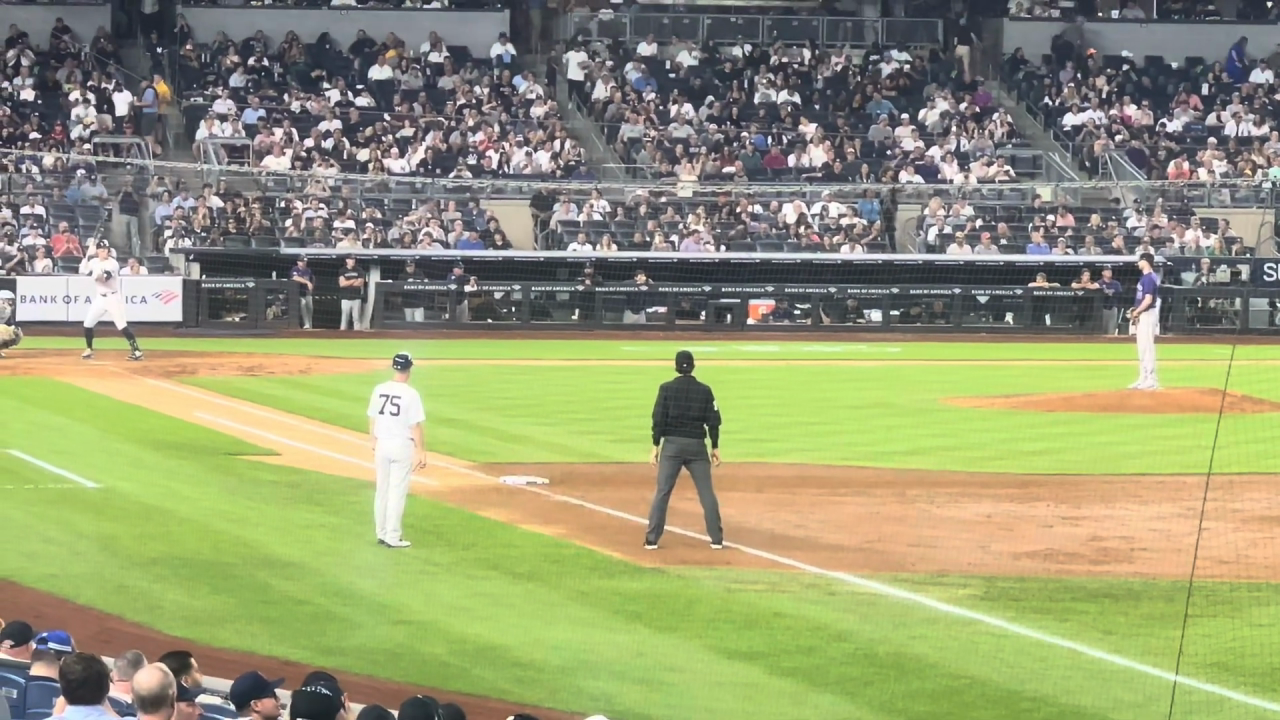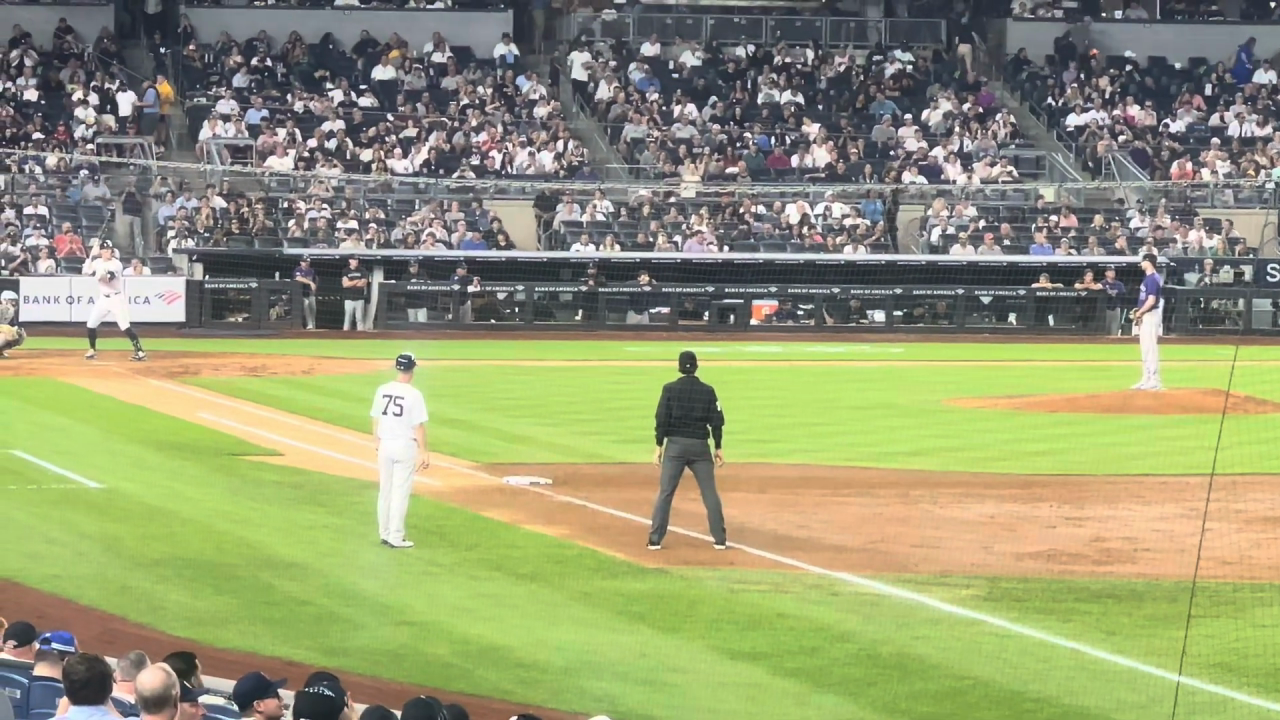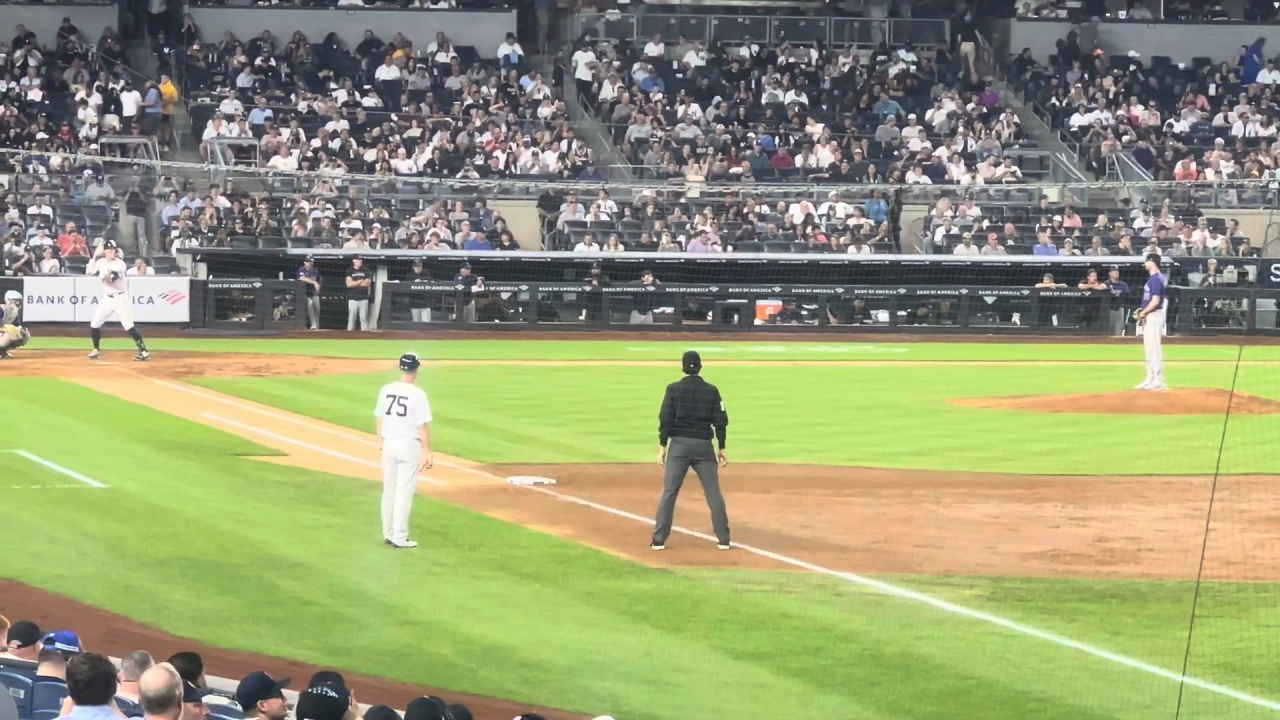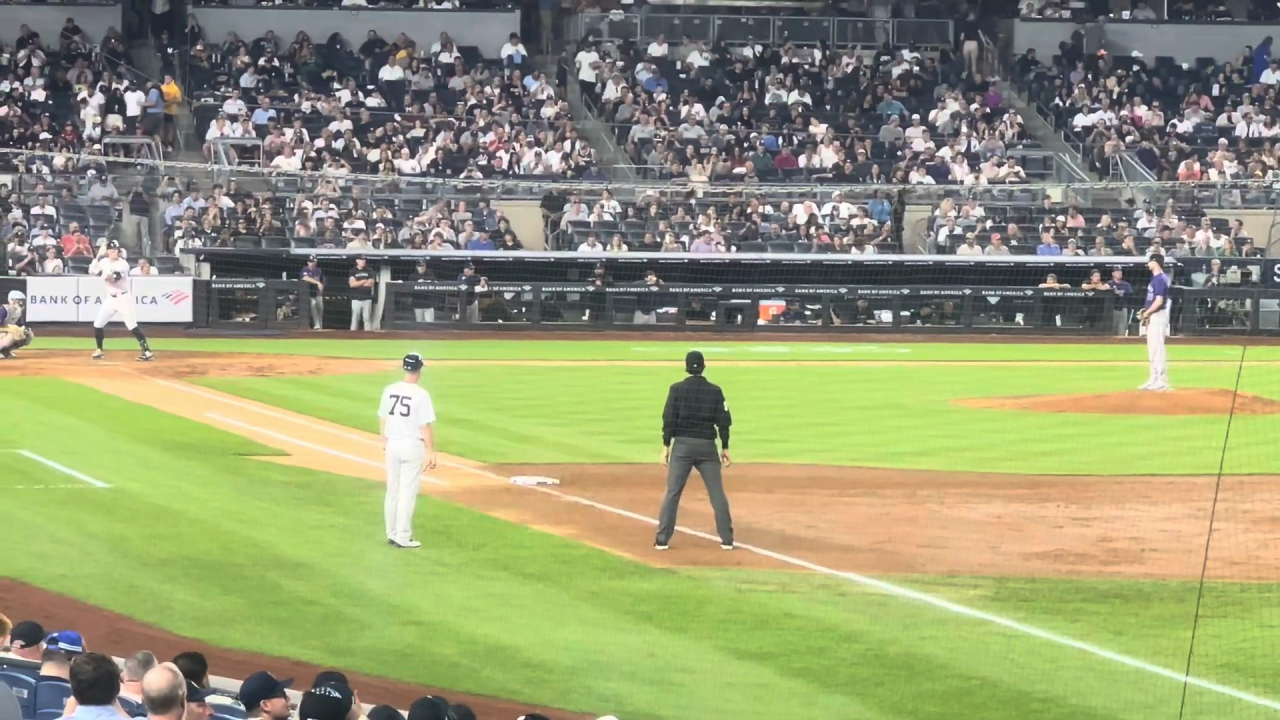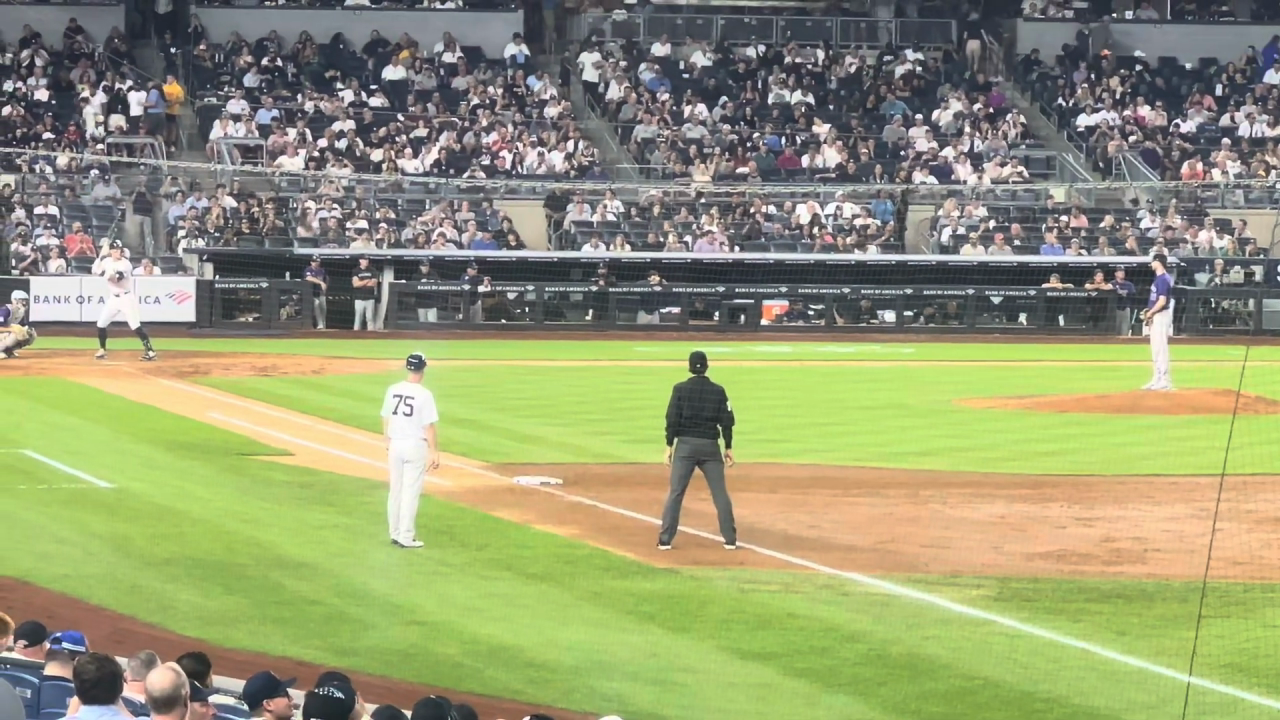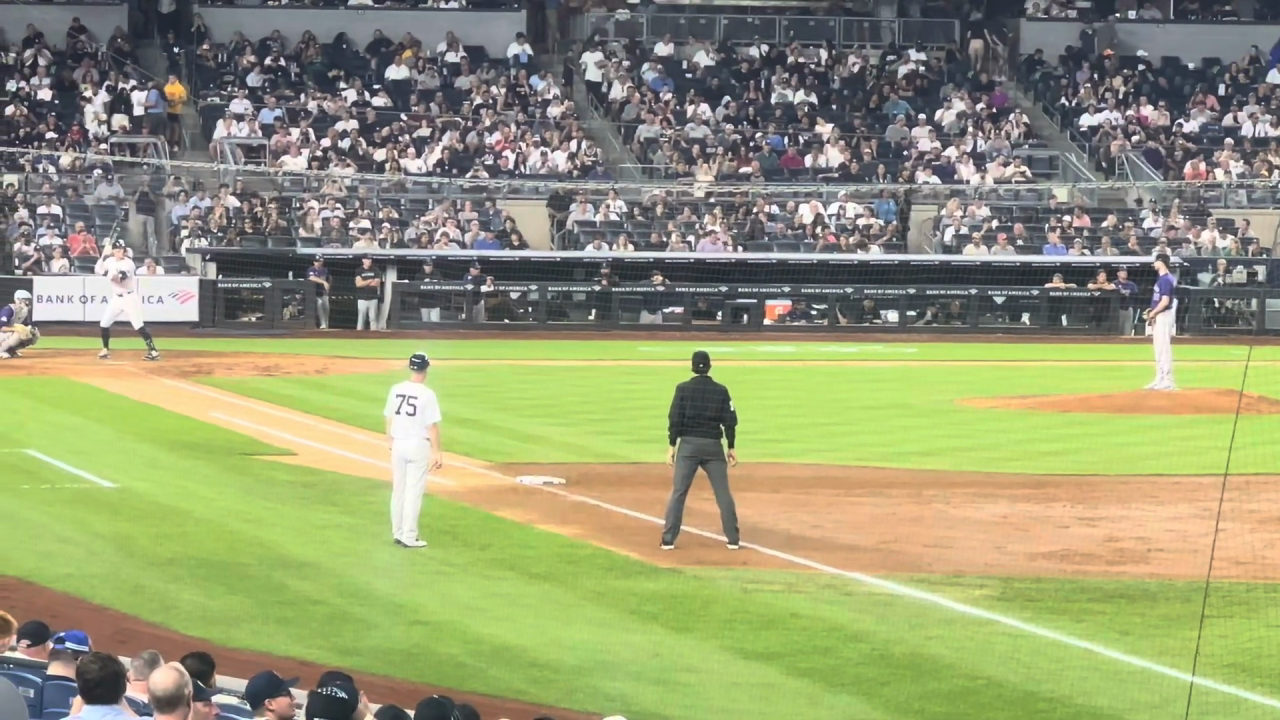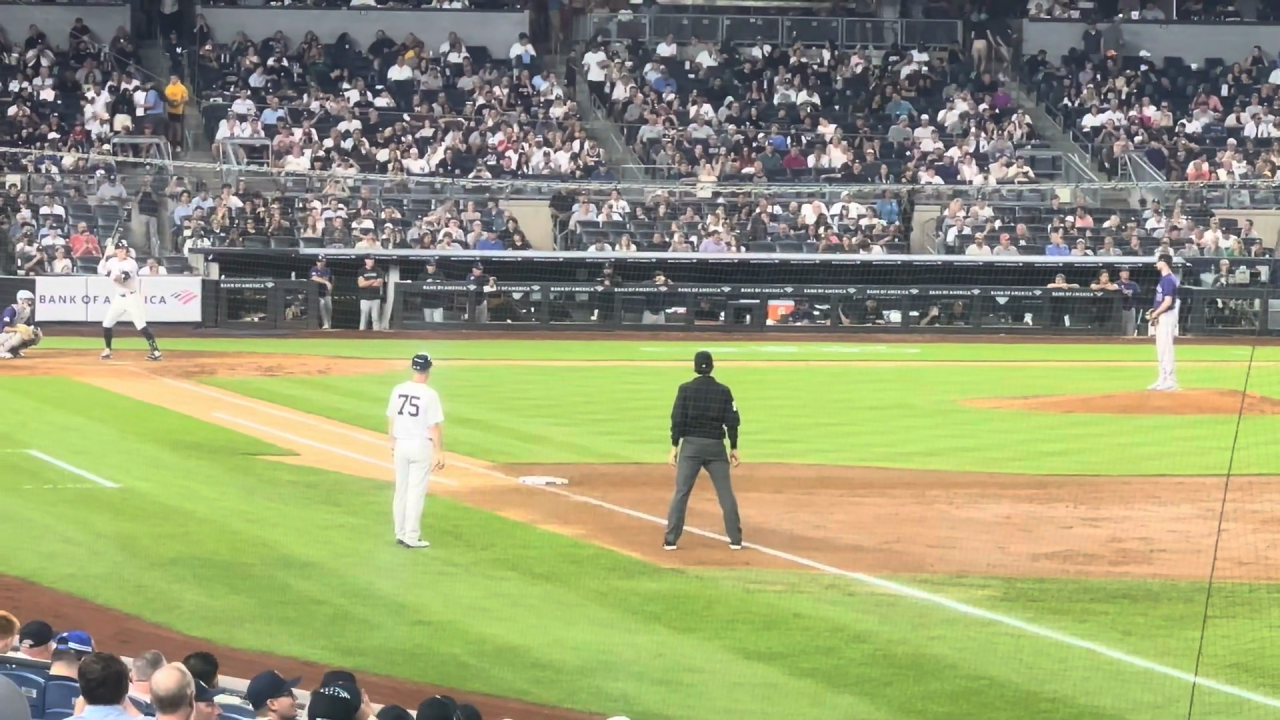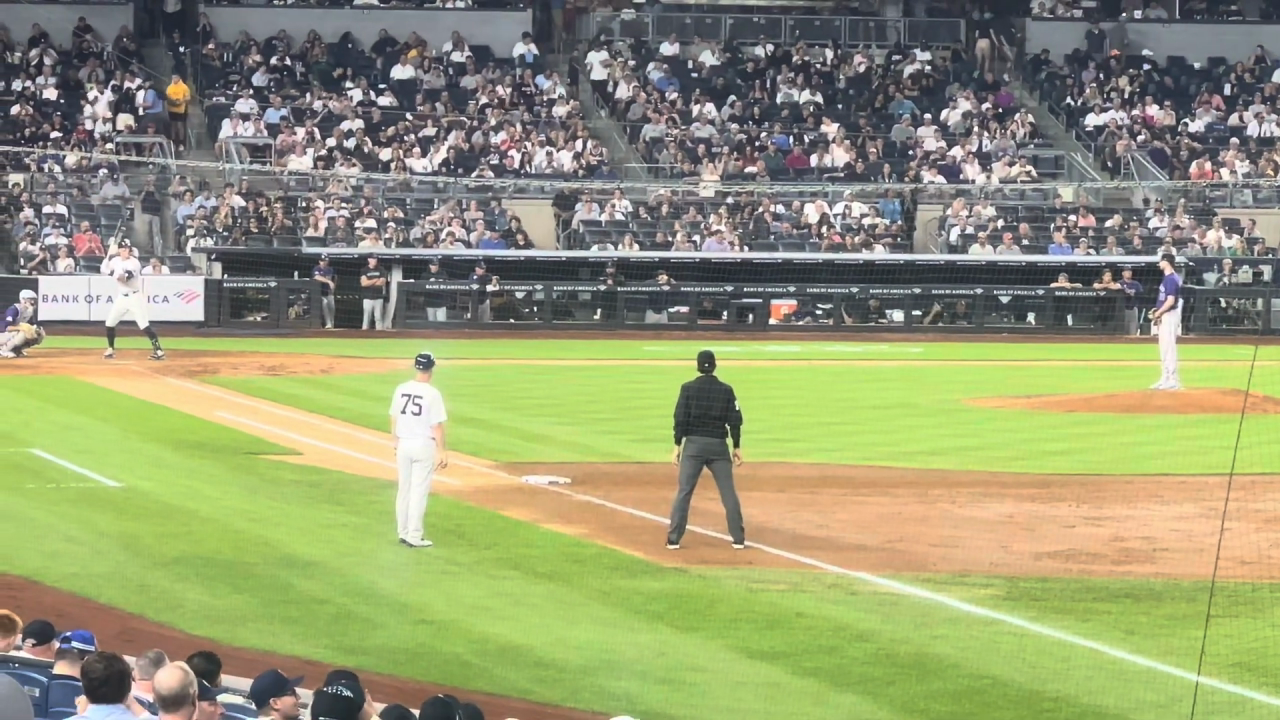
dt=0.1s
person 1, frame 1
left shoulder: (666, 388)
right shoulder: (704, 390)
left elbow: (658, 420)
right elbow: (713, 421)
left wrist: (655, 446)
right wrist: (715, 447)
left hip: (672, 444)
right hip: (697, 445)
left knee: (662, 492)
right knee: (707, 493)
left ankle: (651, 540)
right ankle: (716, 539)
person 1, frame 2
left shoulder: (670, 389)
right shoulder: (708, 390)
left elbow: (662, 420)
right elbow: (716, 422)
left wrist: (659, 447)
right wrist: (718, 448)
left hip: (675, 445)
right hip: (700, 446)
left knee: (665, 493)
right knee: (710, 493)
left ankle: (655, 540)
right ankle: (720, 540)
person 1, frame 3
left shoulder: (674, 389)
right shoulder: (711, 391)
left elbow: (665, 420)
right elbow: (720, 422)
left wrist: (663, 447)
right wrist: (722, 448)
left hip: (679, 445)
right hip: (704, 446)
left knee: (669, 492)
right knee: (714, 494)
left ankle: (659, 540)
right ankle: (723, 540)
person 1, frame 4
left shoulder: (677, 389)
right shoulder: (715, 390)
left elbow: (669, 420)
right elbow: (724, 421)
left wrist: (666, 447)
right wrist: (725, 448)
left hip: (682, 445)
right hip: (707, 445)
left knee: (672, 492)
right knee: (717, 493)
left ankle: (662, 540)
right ankle: (727, 539)
person 1, frame 5
left shoulder: (680, 389)
right shoulder: (718, 391)
left elbow: (672, 420)
right elbow: (727, 422)
left wrist: (669, 447)
right wrist: (728, 448)
left hip: (685, 445)
right hip: (710, 446)
left knee: (675, 493)
right knee: (720, 494)
left ankle: (665, 540)
right ankle: (730, 540)
person 1, frame 6
left shoulder: (683, 389)
right shoulder: (721, 390)
left elbow: (675, 420)
right elbow: (730, 421)
left wrist: (672, 446)
right wrist: (731, 447)
left hip: (688, 444)
right hip: (713, 445)
left knee: (678, 492)
right knee: (723, 493)
left ankle: (668, 540)
right ankle: (733, 539)
person 1, frame 7
left shoulder: (686, 389)
right shoulder: (723, 391)
left elbow: (677, 420)
right elbow: (732, 422)
left wrist: (674, 447)
right wrist: (733, 448)
left hip: (691, 445)
right hip: (715, 446)
left knee: (681, 493)
right knee: (726, 494)
left ankle: (671, 540)
right ankle: (735, 540)
person 1, frame 8
left shoulder: (688, 388)
right shoulder: (726, 390)
left elbow: (680, 419)
right elbow: (735, 421)
left wrist: (677, 446)
right wrist: (736, 447)
left hip: (693, 444)
right hip: (718, 445)
left knee: (684, 492)
right knee: (729, 493)
left ankle: (673, 540)
right ankle: (738, 539)
person 2, frame 1
left shoulder: (379, 390)
right shoulder: (411, 394)
left elbow: (372, 420)
right elbow: (415, 426)
left wrist: (374, 442)
right wrist: (421, 451)
left hip: (382, 445)
right hip: (402, 446)
left knee: (382, 490)
right knee: (397, 492)
left ankle: (381, 534)
right ankle: (393, 537)
person 2, frame 2
left shoulder: (382, 390)
right shoulder: (414, 394)
left elbow: (375, 420)
right elbow: (419, 426)
left wrist: (377, 443)
right wrist: (424, 452)
left hip: (385, 445)
right hip: (405, 446)
left knee: (385, 491)
right knee: (400, 492)
left ankle: (385, 534)
right ankle: (396, 538)
person 2, frame 3
left shoulder: (386, 390)
right shoulder: (418, 394)
left elbow: (379, 420)
right elbow: (422, 426)
left wrist: (381, 443)
right wrist: (427, 452)
left hip: (389, 445)
right hip: (409, 446)
left knee: (389, 491)
right knee: (404, 492)
left ankle: (388, 534)
right ankle: (400, 538)
person 2, frame 4
left shoulder: (389, 390)
right shoulder: (421, 394)
left elbow: (382, 420)
right elbow: (426, 426)
left wrist: (385, 443)
right wrist: (431, 452)
left hip: (392, 445)
right hip: (412, 446)
left knee: (392, 491)
right knee: (407, 492)
left ankle: (392, 534)
right ankle: (403, 537)
person 2, frame 5
left shoulder: (392, 390)
right shoulder: (424, 394)
left elbow: (385, 420)
right elbow: (429, 427)
left wrist: (388, 443)
right wrist: (434, 452)
left hip: (396, 445)
right hip: (416, 446)
left knee: (395, 491)
right knee: (411, 492)
left ankle: (395, 534)
right ankle: (406, 538)
person 2, frame 6
left shoulder: (395, 390)
right shoulder: (427, 394)
left elbow: (388, 420)
right elbow: (432, 426)
left wrist: (391, 443)
right wrist: (437, 452)
left hip: (398, 445)
right hip: (418, 446)
left knee: (398, 490)
right knee: (413, 492)
left ankle: (398, 533)
right ankle: (409, 537)
person 2, frame 7
left shoulder: (398, 390)
right shoulder: (430, 394)
left elbow: (391, 420)
right elbow: (434, 427)
left wrist: (393, 443)
right wrist: (439, 452)
left hip: (401, 445)
right hip: (421, 446)
left knee: (401, 490)
right knee: (416, 492)
left ankle: (400, 534)
right ankle: (412, 537)
person 2, frame 8
left shoulder: (401, 389)
right shoulder: (432, 394)
left elbow: (394, 419)
right elbow: (437, 426)
left wrist: (396, 442)
right wrist: (442, 452)
left hip: (404, 444)
right hip: (424, 445)
left knee: (404, 490)
right knee: (419, 492)
left ankle: (403, 533)
right ankle: (414, 537)
